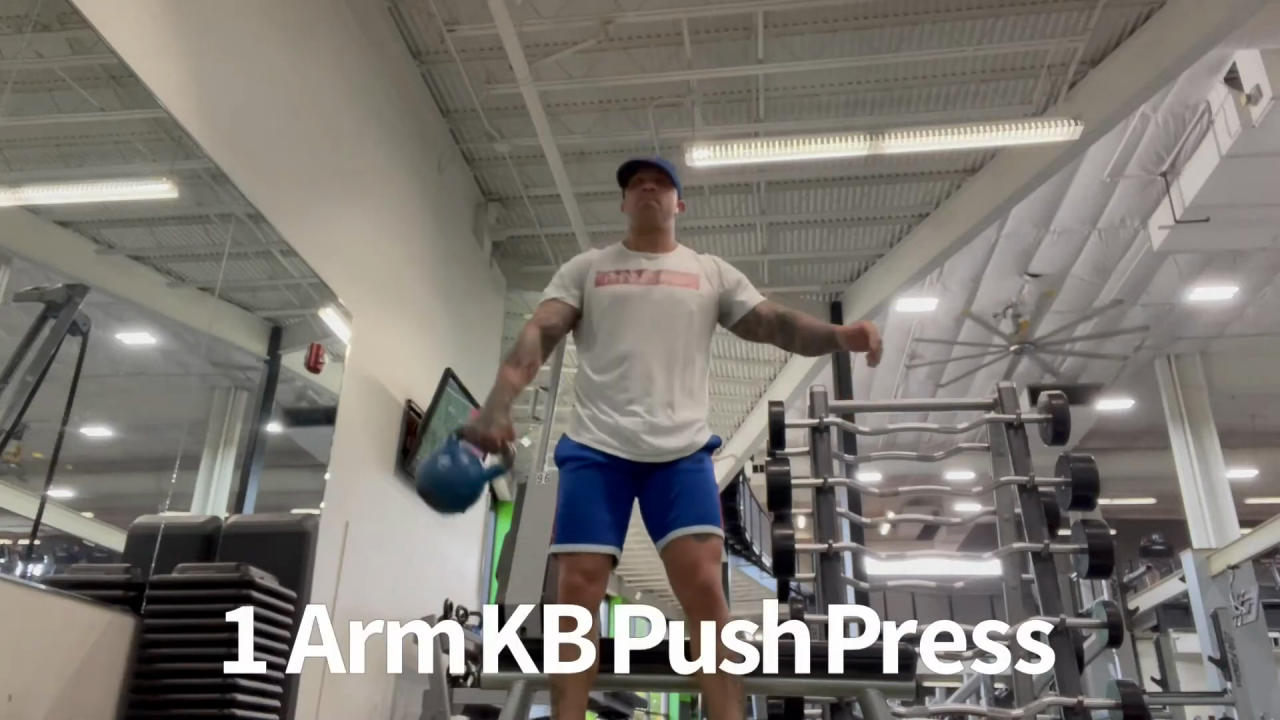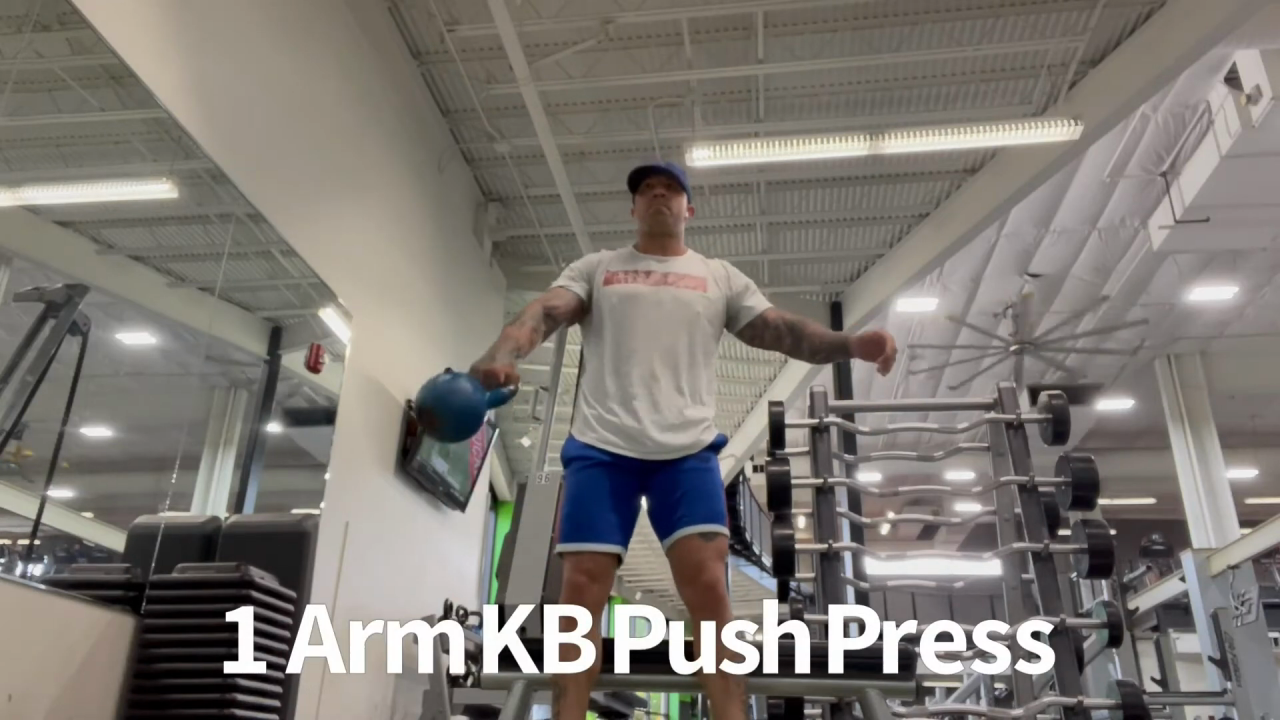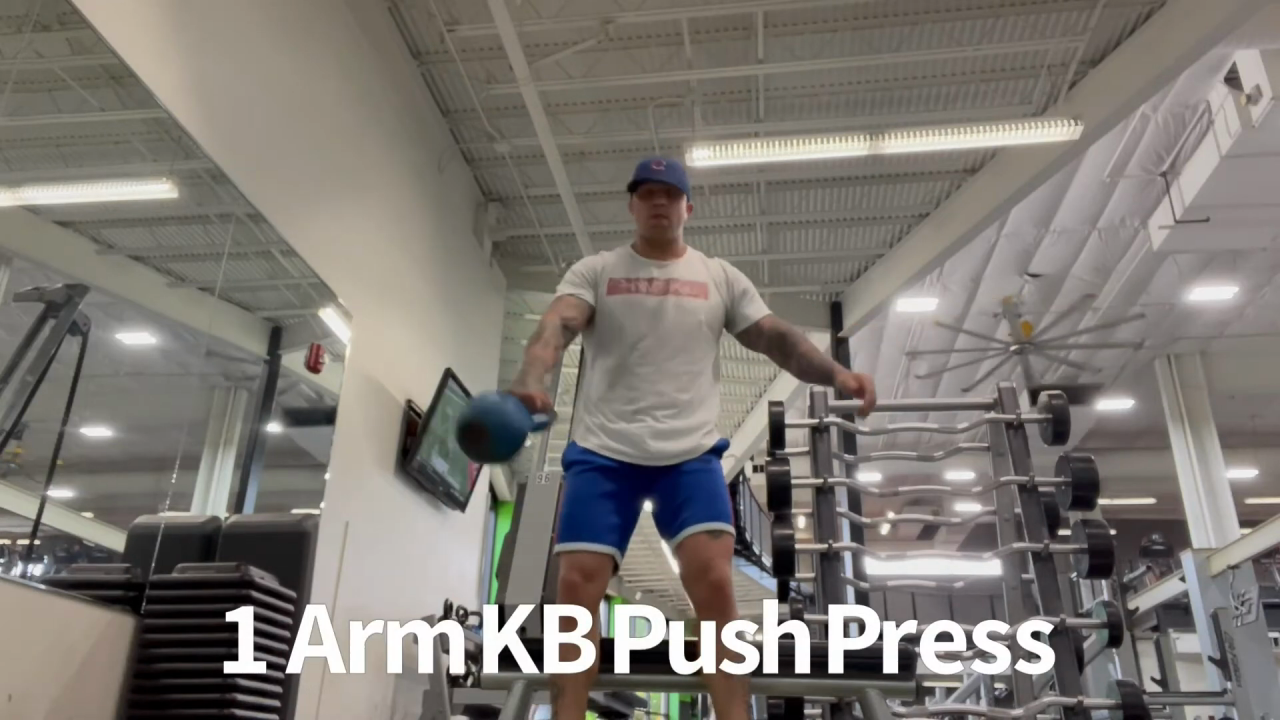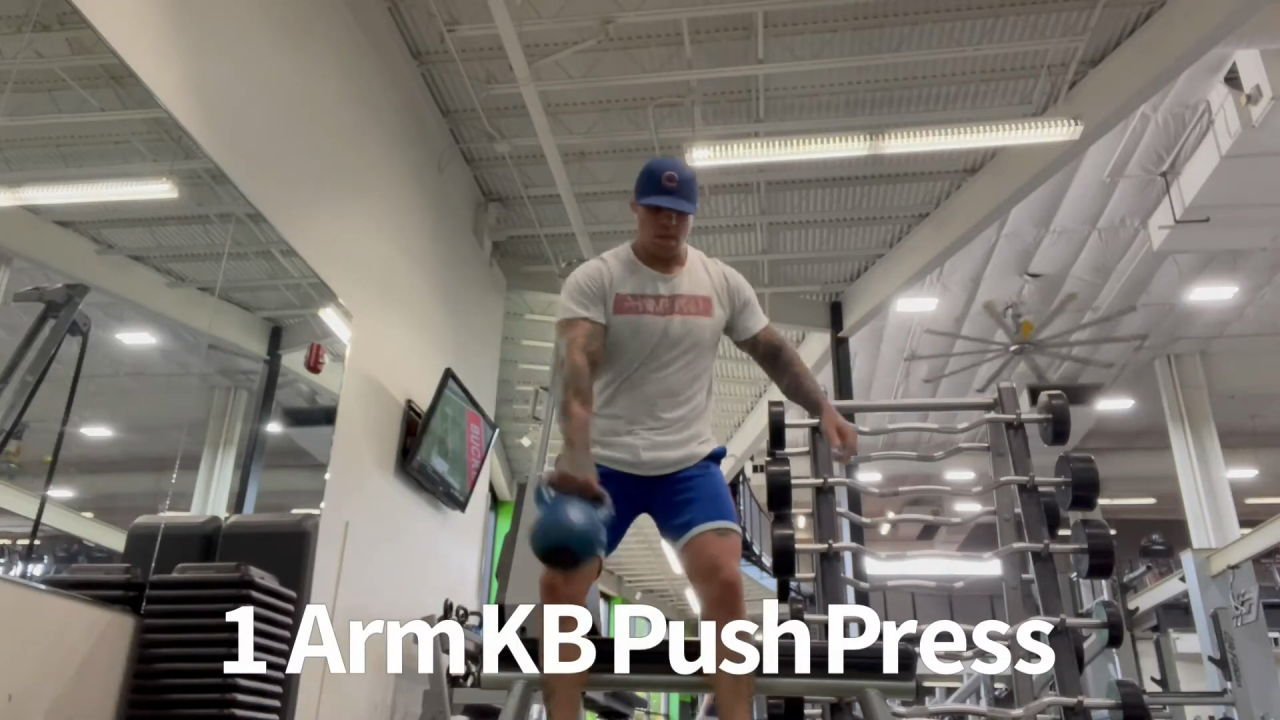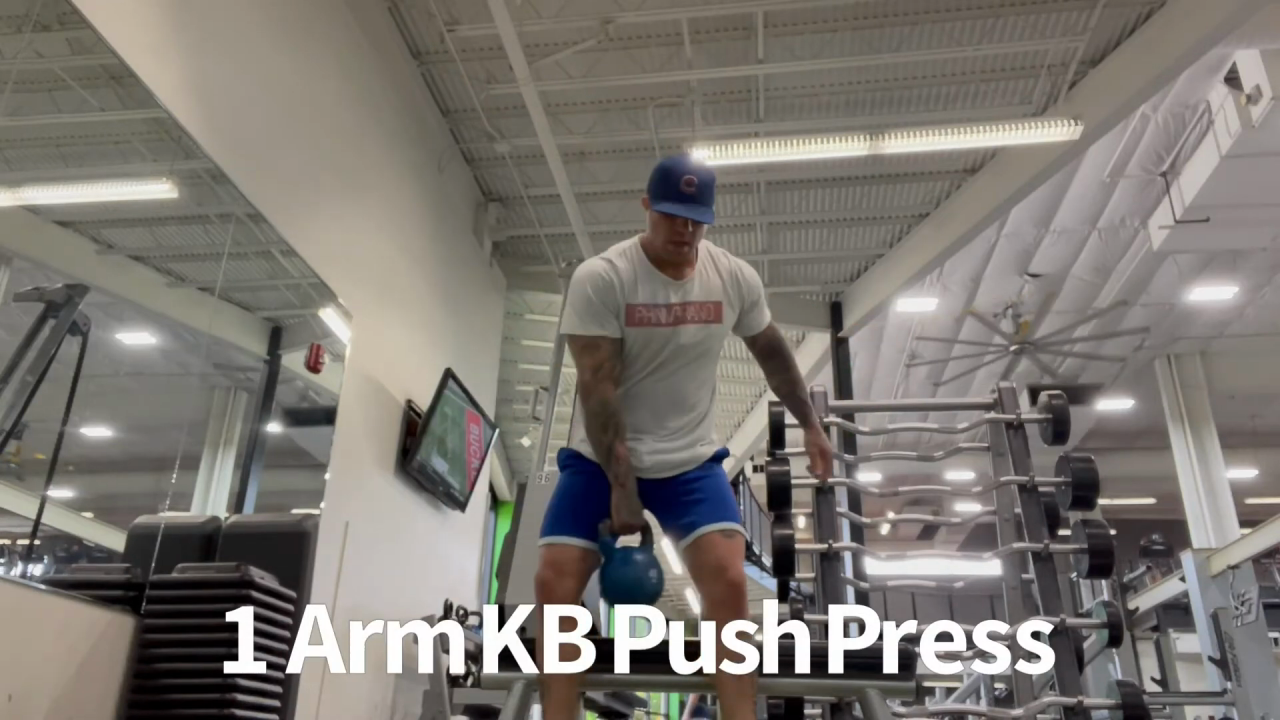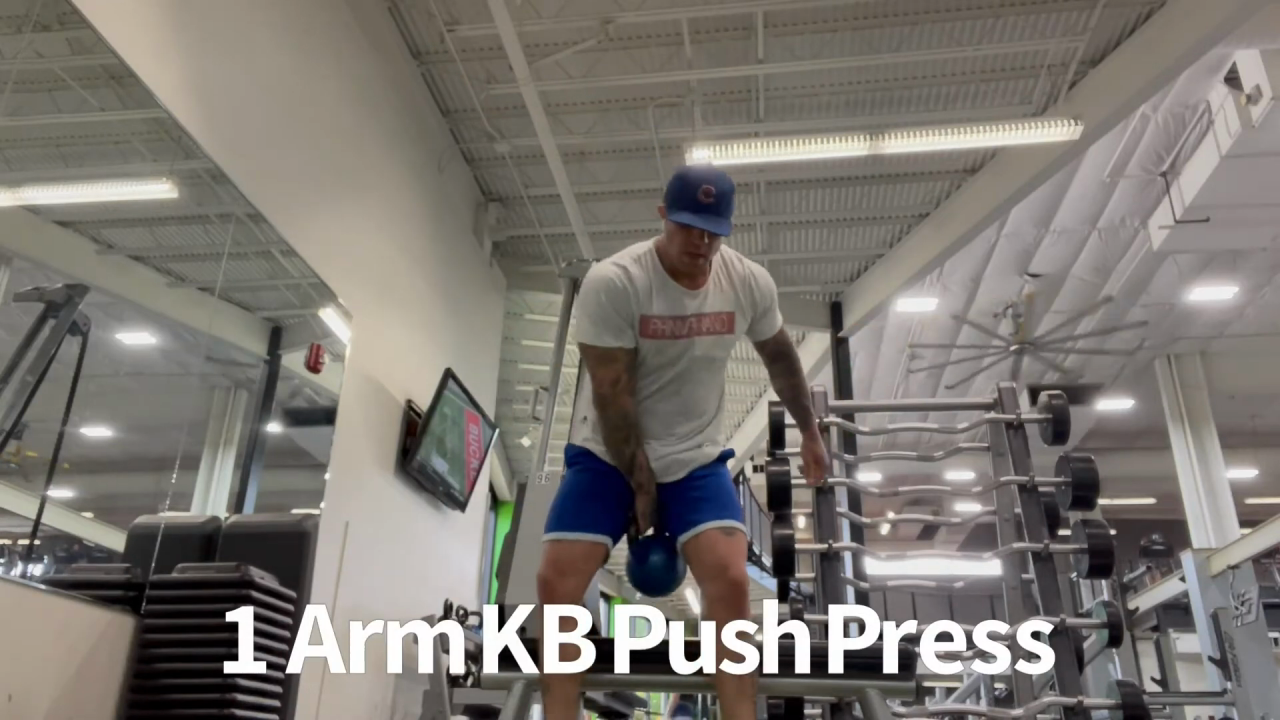
dt=0.2s
person 1, frame 1
left shoulder: (713, 273)
right shoulder: (585, 268)
left elbow: (775, 323)
right elbow: (539, 336)
left wrist: (839, 334)
right wrist: (497, 407)
left hip: (682, 450)
right hip: (595, 448)
left knee: (704, 587)
right knee: (577, 590)
person 1, frame 2
left shoulder: (721, 278)
right shoulder: (595, 269)
left elbow: (783, 332)
right elbow: (544, 313)
left wrist: (852, 343)
right wrist: (502, 352)
left hip: (687, 450)
right hip: (601, 446)
left knee: (707, 587)
right knee: (581, 589)
person 1, frame 3
left shoulder: (721, 278)
right shoulder: (594, 270)
left elbow: (777, 338)
right elbow: (557, 324)
left wrist: (838, 373)
right wrist: (530, 377)
left hip: (690, 453)
right hip: (603, 452)
left knee: (713, 585)
right knee: (577, 587)
person 1, frame 4
left shoulder: (723, 282)
right shoulder: (594, 279)
left elbow: (772, 350)
right elbow: (576, 362)
left wrist: (823, 409)
right wrist: (572, 451)
left hip: (688, 461)
right hip: (604, 461)
left knee: (724, 583)
right knee: (559, 586)
person 1, frame 5
left shoulder: (736, 277)
right shoulder: (600, 278)
left elbow: (772, 350)
right elbow: (598, 390)
left wrist: (810, 423)
right wrist: (622, 488)
left hip: (692, 462)
right hip: (602, 460)
left knee: (728, 583)
right knee: (555, 585)
person 1, frame 6
left shoulder: (750, 282)
right shoulder: (612, 282)
left elbow: (780, 356)
right elbow: (613, 398)
left wrist: (810, 432)
right wrist: (641, 490)
left hip: (697, 461)
right hip: (608, 457)
left knee: (730, 583)
right knee: (557, 584)
